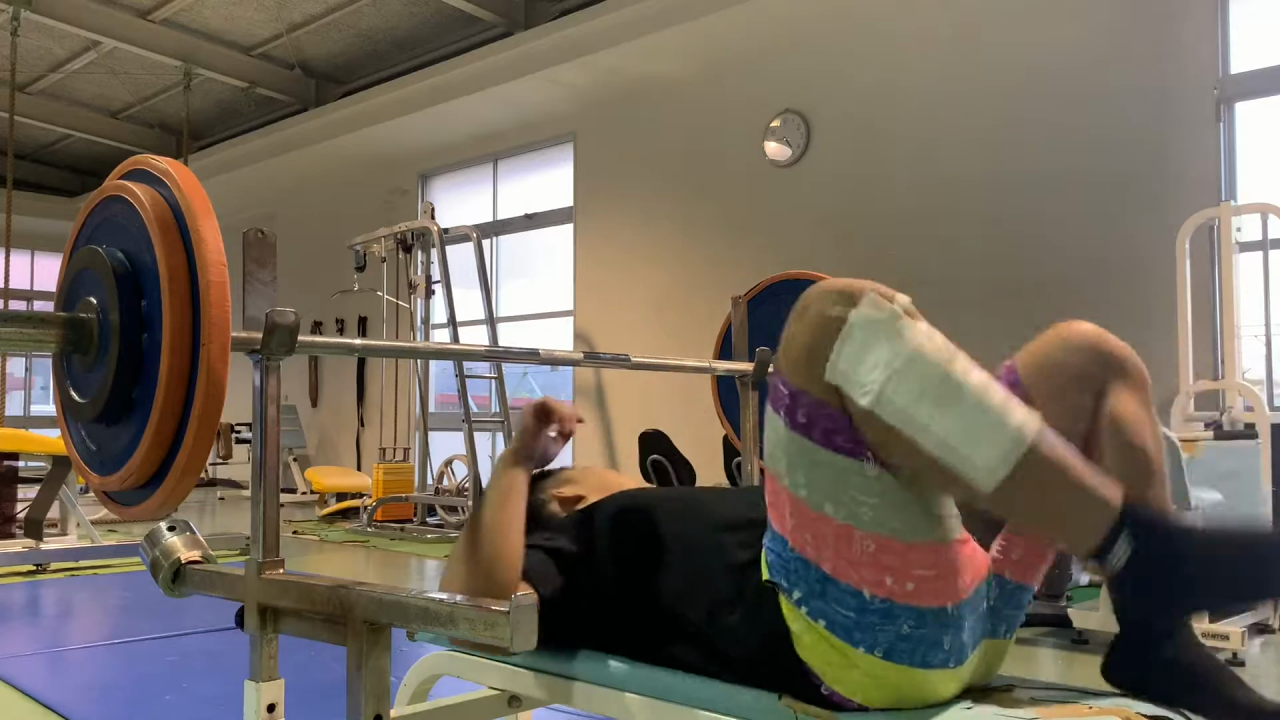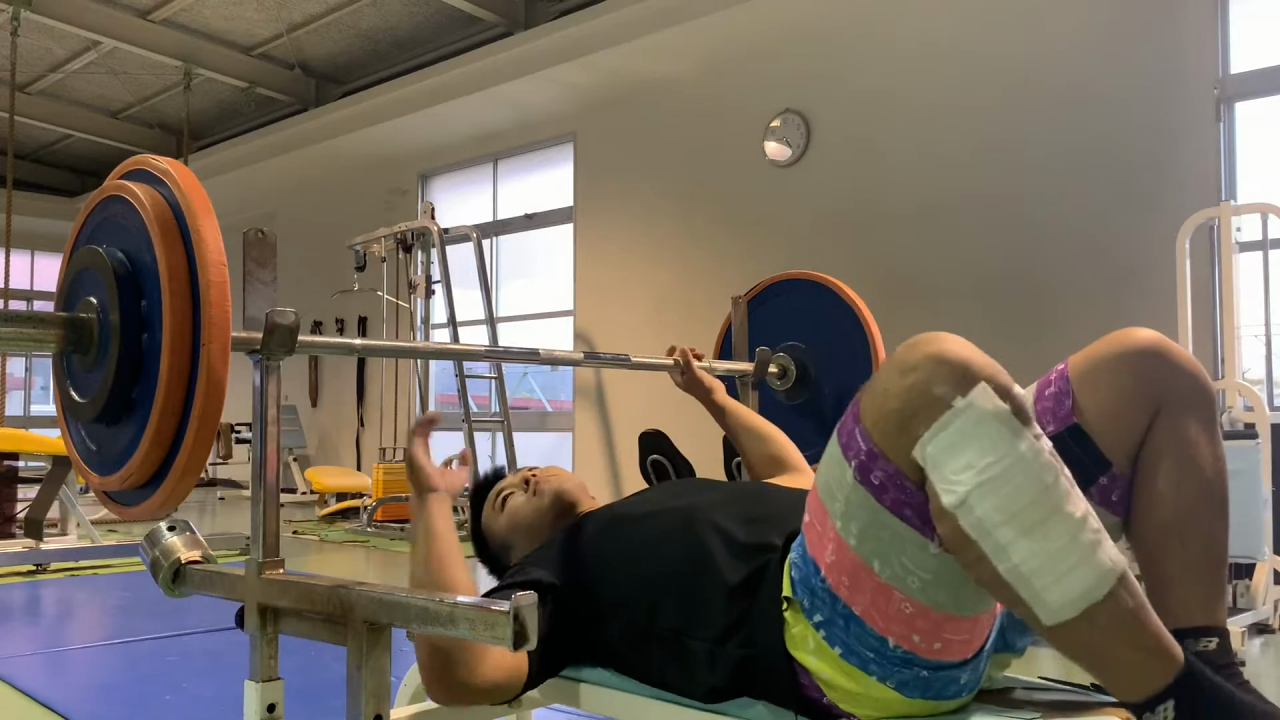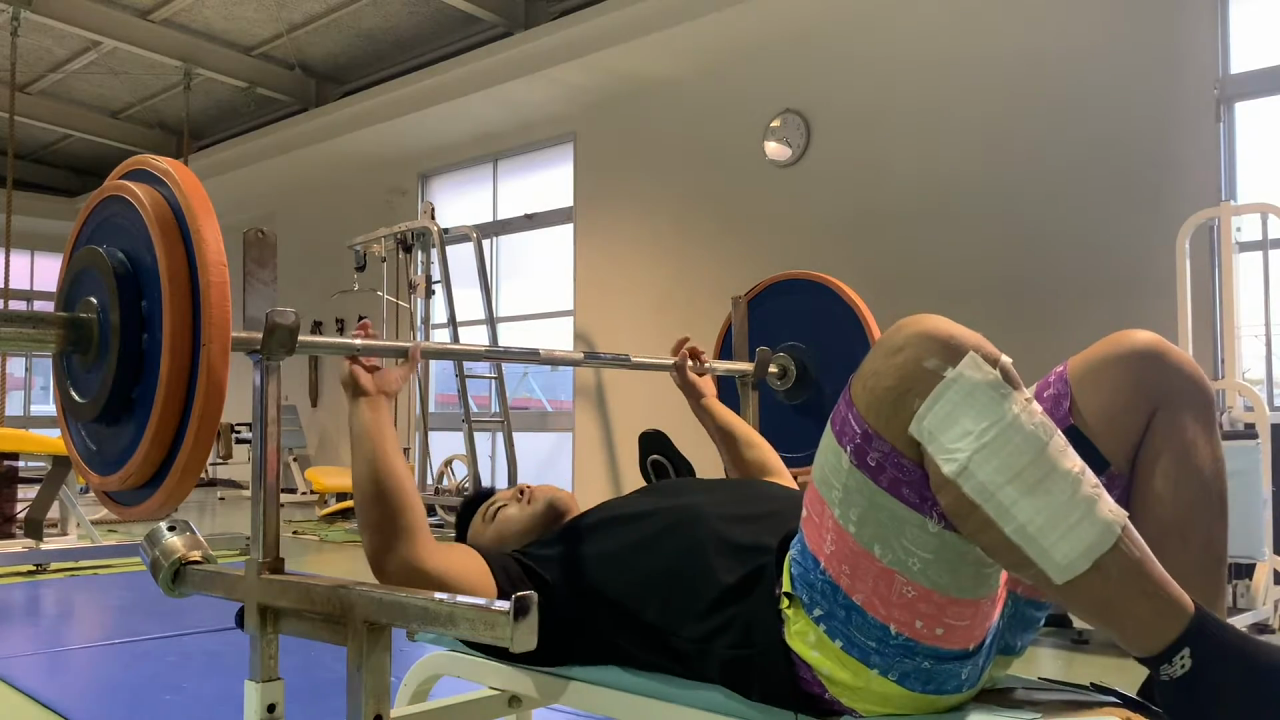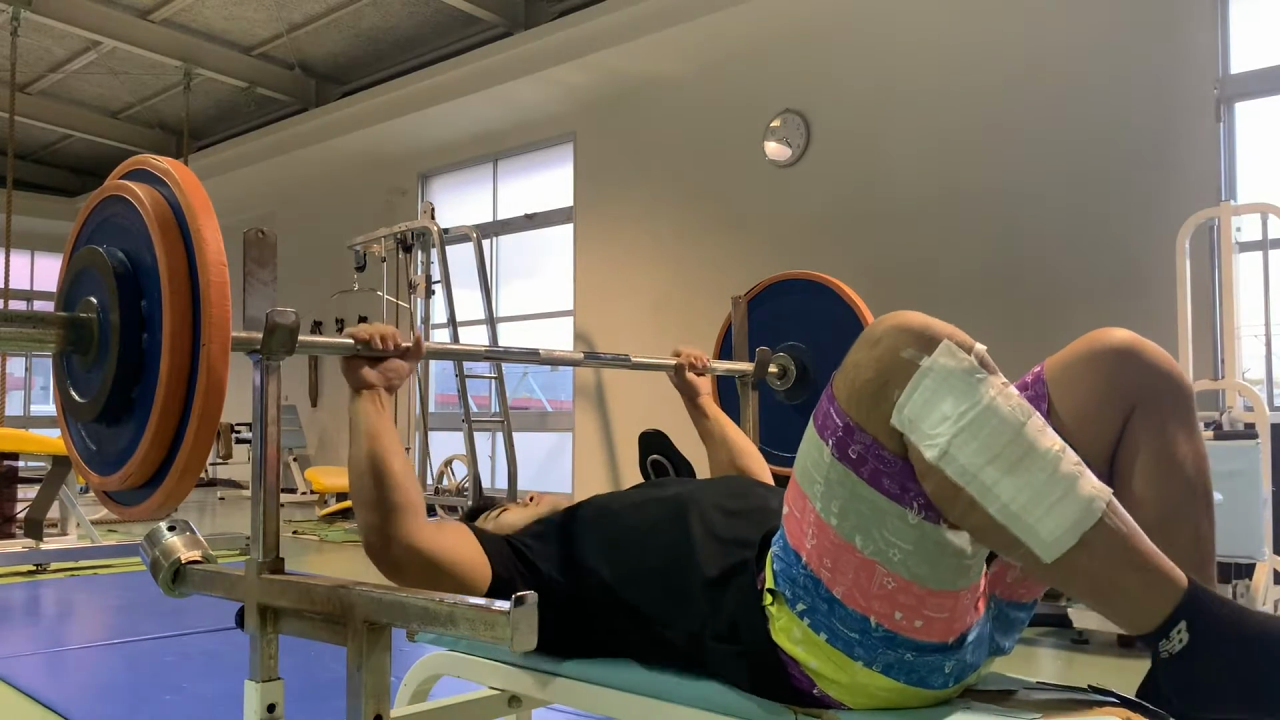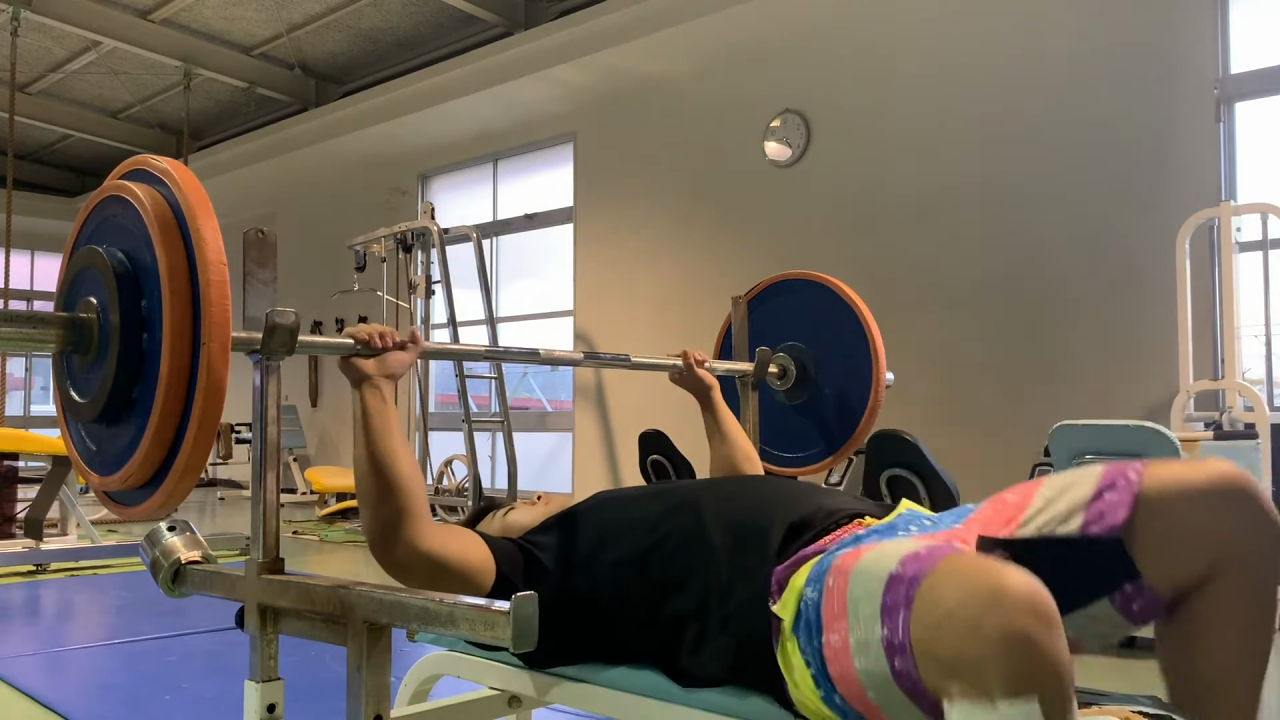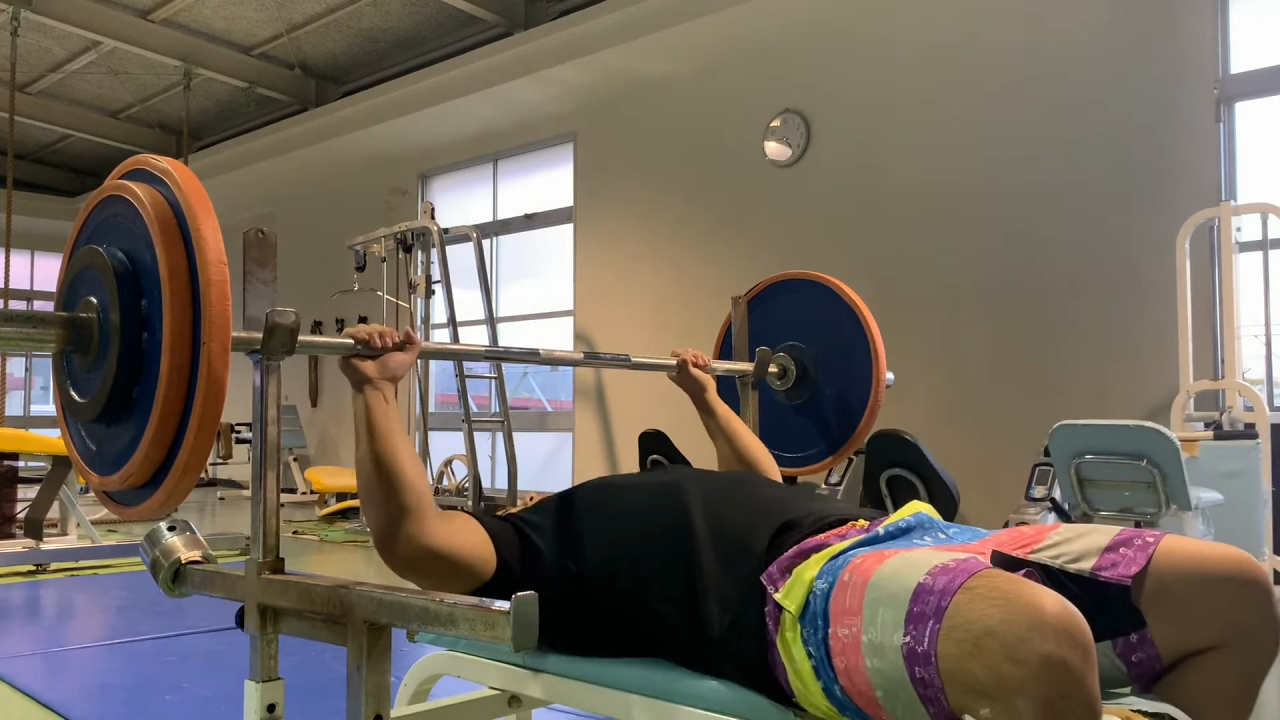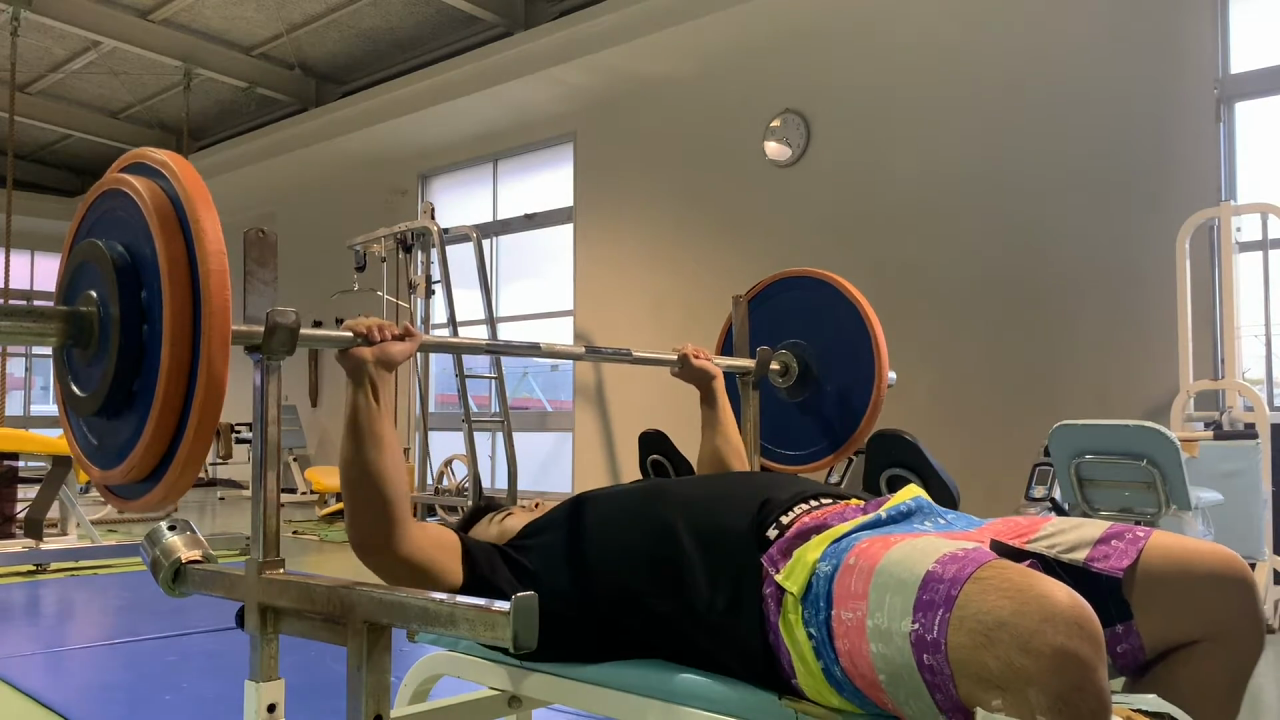
dt=0.7s
person 1, frame 1
left shoulder: (673, 520)
right shoulder: (575, 551)
right elbow: (478, 611)
left wrist: (802, 445)
right wrist: (515, 465)
left hip: (959, 607)
right hip: (861, 623)
left knee: (1084, 353)
right knee: (840, 310)
left ankle: (1160, 633)
right ankle: (1141, 550)
person 1, frame 2
left shoulder: (665, 518)
right shoulder: (554, 578)
left elbow: (789, 477)
left wrist: (717, 400)
right wrist: (431, 503)
left hip: (971, 588)
right hip: (850, 634)
left knee: (1151, 371)
right knee: (939, 374)
person 1, frame 3
left shoulder: (642, 526)
right shoulder: (538, 583)
left elbow: (772, 485)
right elbow: (403, 558)
left wrist: (706, 405)
right wrist: (371, 407)
left hip: (966, 596)
right hip: (844, 626)
left knee: (1147, 370)
right knee: (930, 356)
person 1, frame 4
left shoulder: (634, 536)
right shoulder: (530, 573)
left elbow: (755, 494)
right elbow: (399, 540)
left wrist: (701, 403)
right wrist: (372, 394)
left hip: (950, 596)
right hip: (832, 620)
left knee: (1125, 369)
right knee: (906, 348)
right ankle: (1195, 637)
person 1, frame 5
left shoulder: (631, 532)
right shoulder: (532, 573)
right elbow: (405, 542)
left wrist: (710, 400)
right wrist: (374, 389)
left hip: (903, 538)
right hip: (813, 595)
right knee: (1006, 620)
person 1, frame 6
left shoulder: (620, 525)
right shoulder: (527, 557)
right elbow: (411, 539)
left wrist: (709, 398)
right wrist: (376, 389)
left hip: (889, 540)
right hip: (805, 593)
right knee: (1041, 641)
person 1, frame 7
left shoulder: (618, 536)
right shoulder: (513, 580)
right elbow: (386, 538)
left wrist: (713, 393)
right wrist: (369, 383)
right hip: (804, 579)
left knee: (1219, 590)
right knee: (1057, 637)
